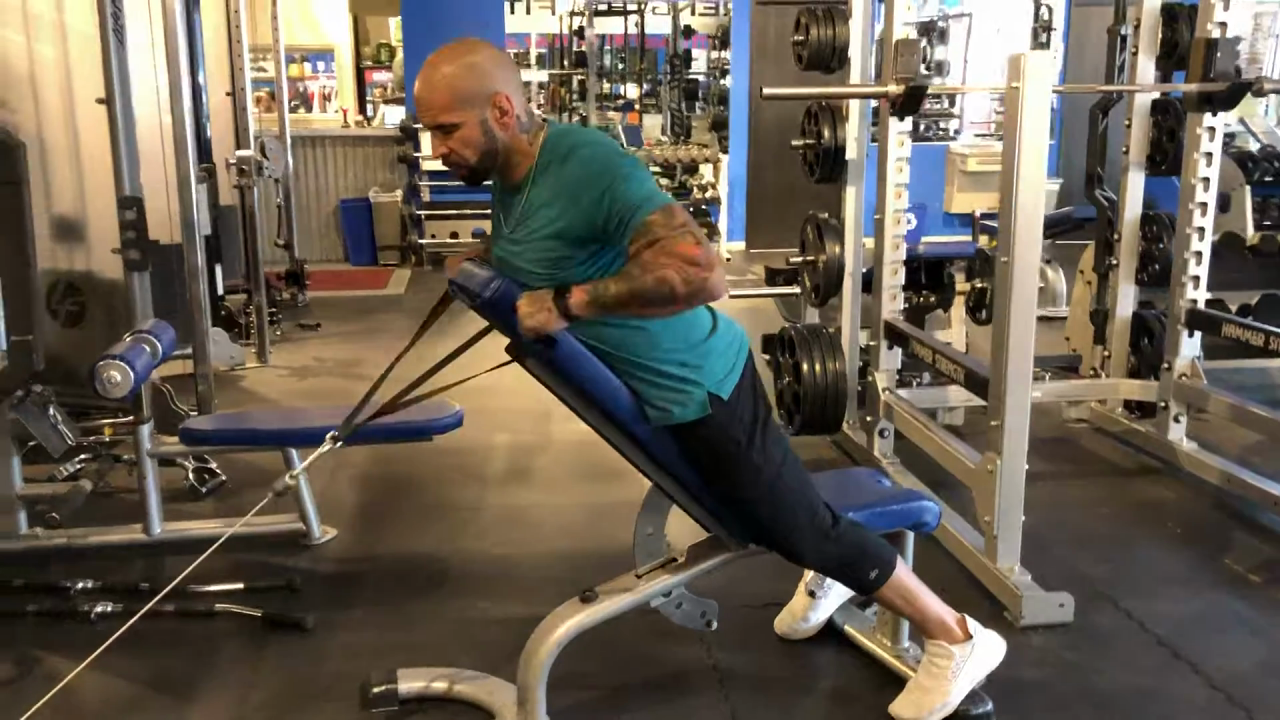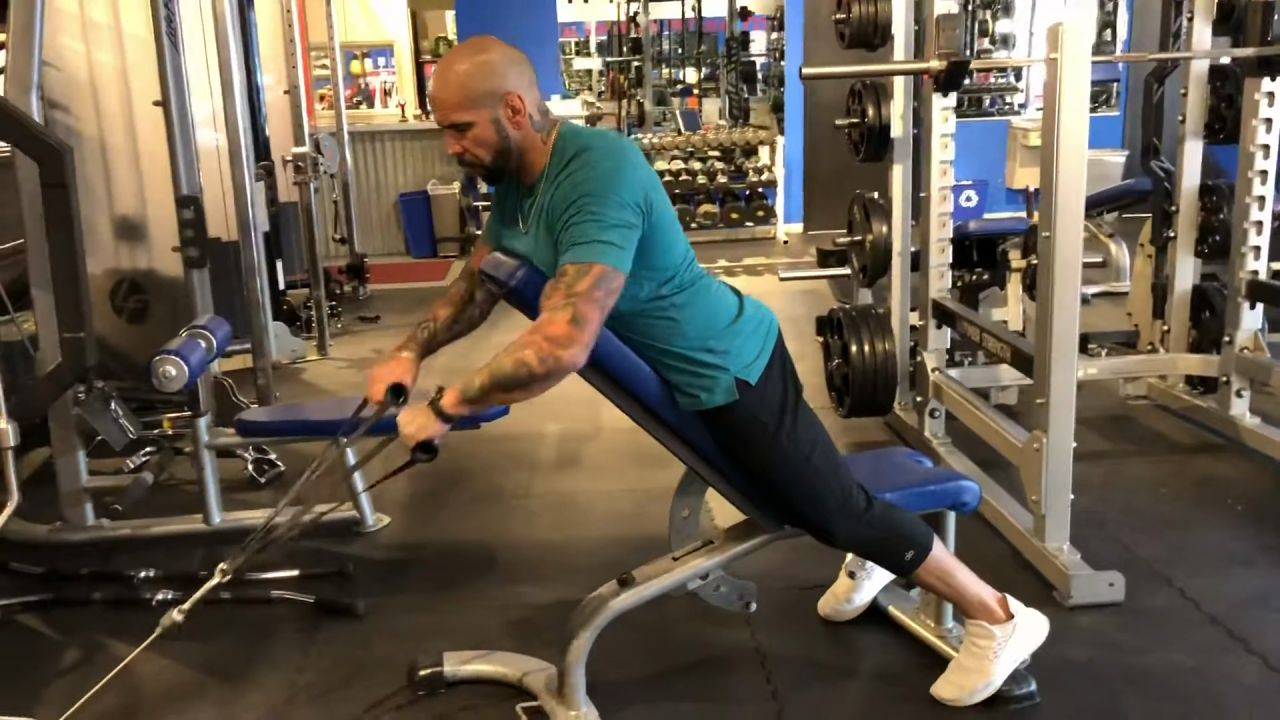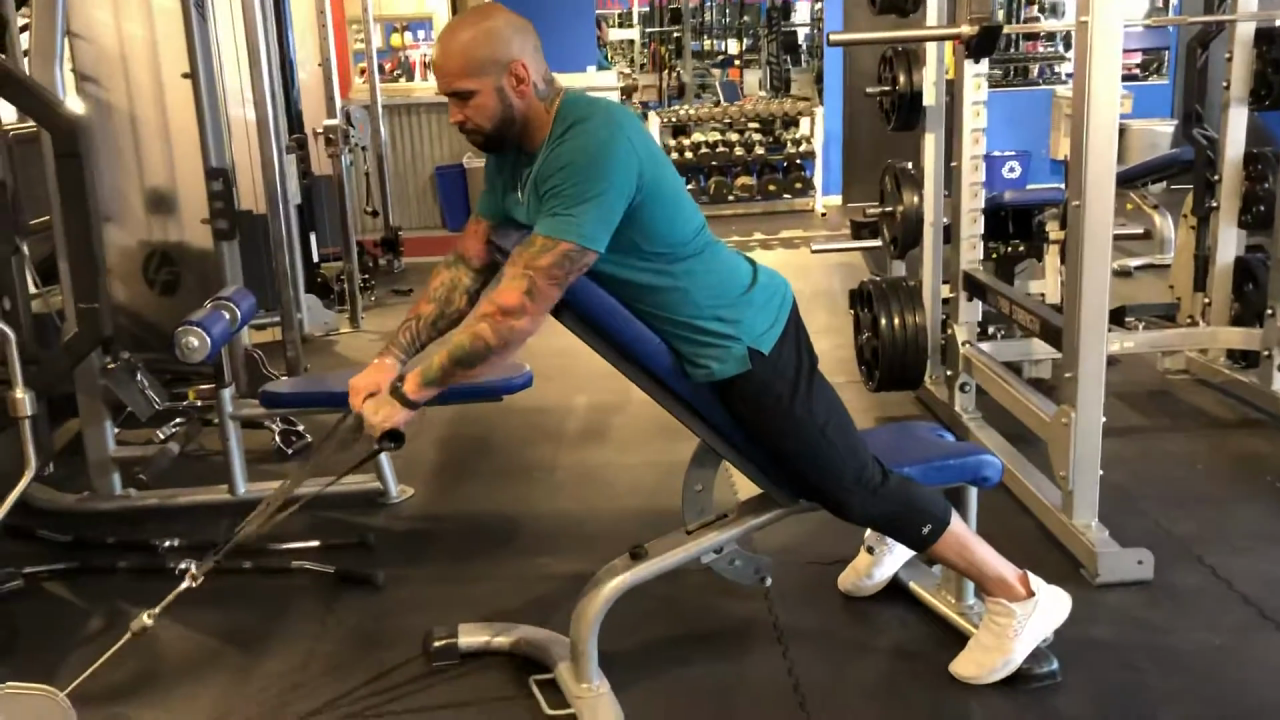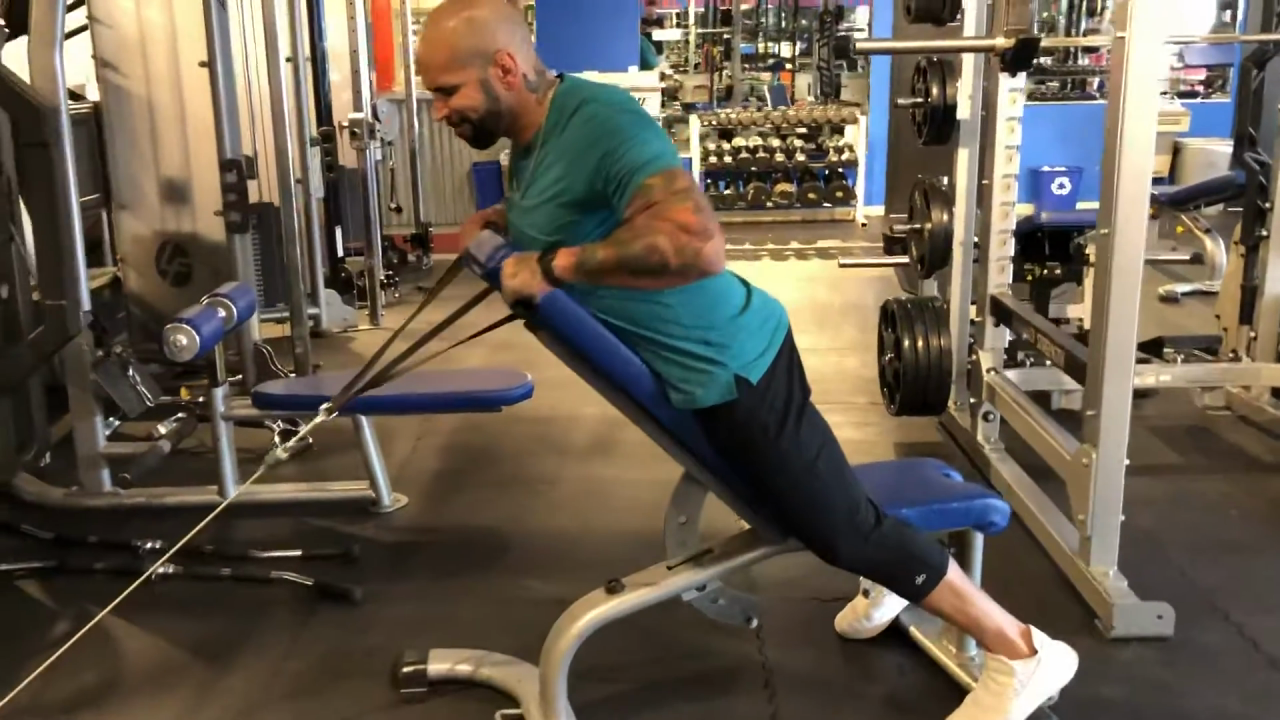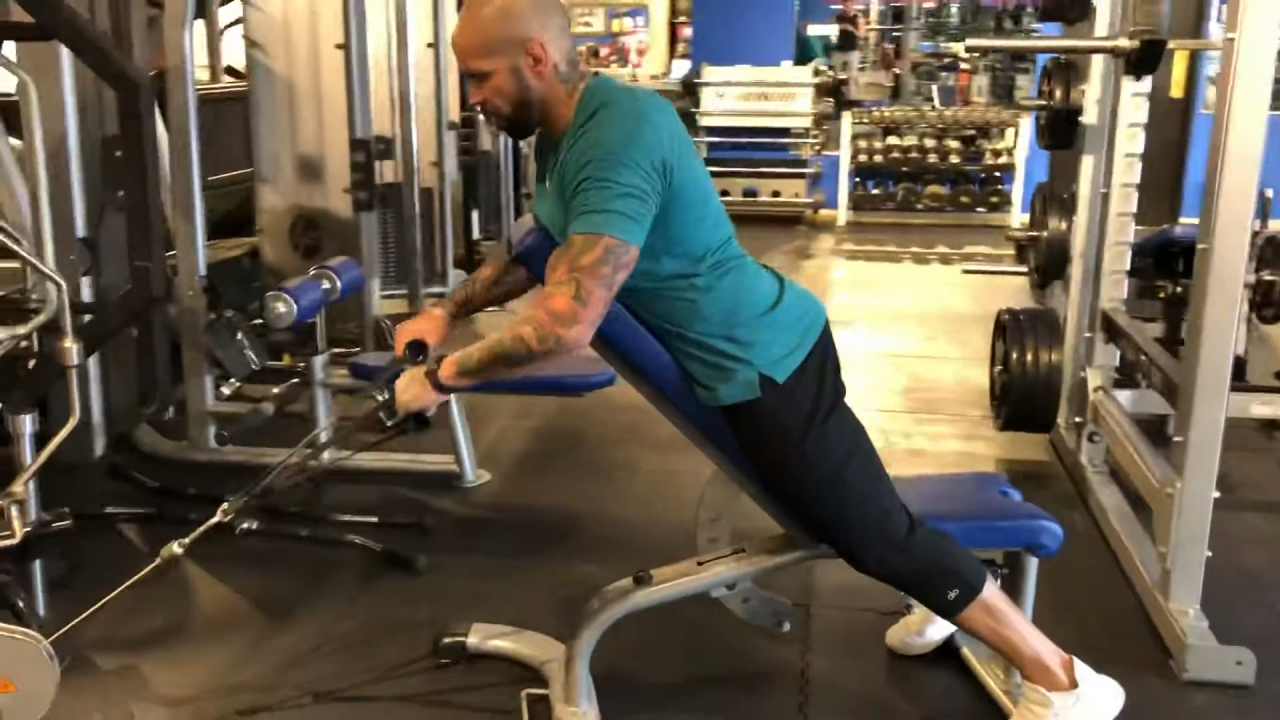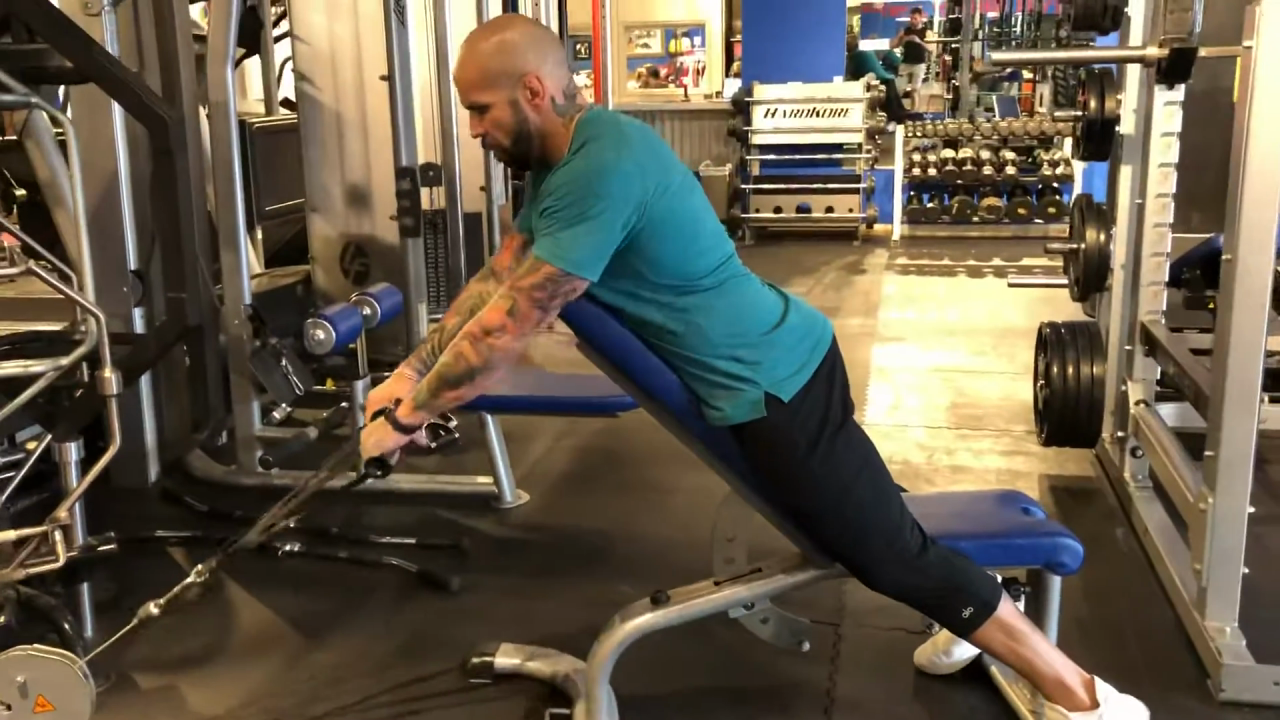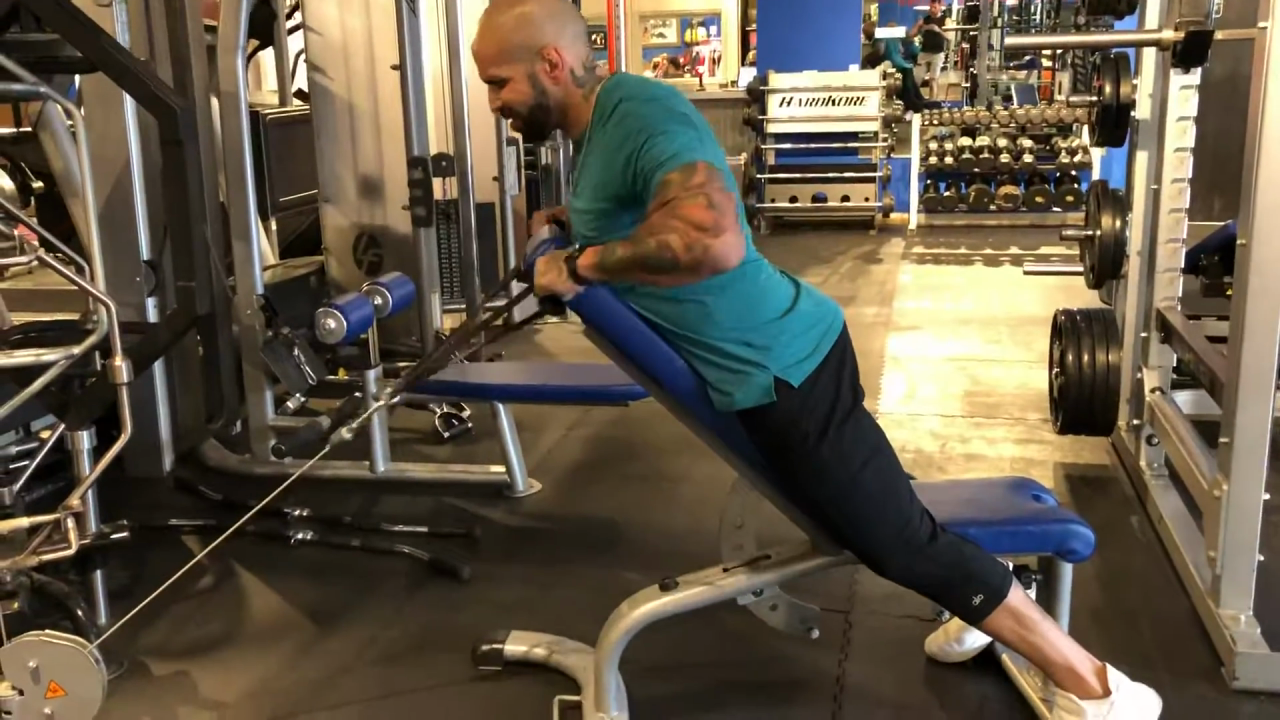
dt=0.7s
person 1, frame 1
left shoulder: (588, 165)
right shoulder: (510, 173)
left elbow: (700, 274)
left wrist: (566, 303)
right wrist: (480, 260)
left hip: (693, 386)
right hip: (649, 386)
left knee: (798, 524)
left ankle: (957, 638)
right ankle: (827, 578)
person 1, frame 2
left shoulder: (598, 176)
right shoulder: (515, 179)
left elbow: (563, 343)
right elbow: (479, 282)
left wrist: (444, 407)
right wrist: (411, 351)
left hip: (726, 370)
right hip: (684, 369)
left knee: (833, 506)
right knee: (797, 491)
left ankle: (999, 618)
right ankle: (869, 560)
person 1, frame 3
left shoulder: (593, 145)
right shoulder: (511, 150)
left elbow: (516, 309)
right elbow: (469, 266)
left wrist: (410, 392)
right wrist: (393, 356)
left hip: (740, 338)
right hip: (697, 339)
left knee: (848, 480)
right knee: (818, 468)
left ankle: (1019, 596)
right ankle: (888, 535)
person 1, frame 4
left shoulder: (601, 122)
right shoulder: (531, 137)
left elbow: (697, 247)
left wrist: (551, 269)
right wrist: (499, 225)
left hip: (726, 364)
right hip: (698, 360)
left knee: (840, 525)
left ankle: (1024, 650)
right ankle: (887, 579)
person 1, frame 5
left shoulder: (614, 139)
right shoulder: (563, 131)
left elbow: (568, 318)
right elbow: (539, 251)
left wrist: (444, 376)
right wrist: (448, 309)
left hip: (761, 363)
right hip: (752, 348)
left knee: (874, 533)
right ankle: (945, 594)
person 1, frame 6
left shoulder: (595, 171)
right shoulder: (570, 156)
left elbow: (500, 332)
right elbow: (502, 278)
left wrist: (405, 414)
right wrist: (415, 366)
left hip: (772, 384)
right hip: (770, 364)
left knee: (891, 554)
right knee: (871, 528)
right ankle: (977, 613)
person 1, frame 7
left shoulder: (637, 114)
right shoulder: (597, 128)
left elbow: (715, 242)
left wrist: (579, 265)
right wrist: (567, 226)
left hip: (778, 370)
right hip: (778, 354)
left knee: (901, 541)
right knee: (882, 514)
right ankle: (991, 604)
